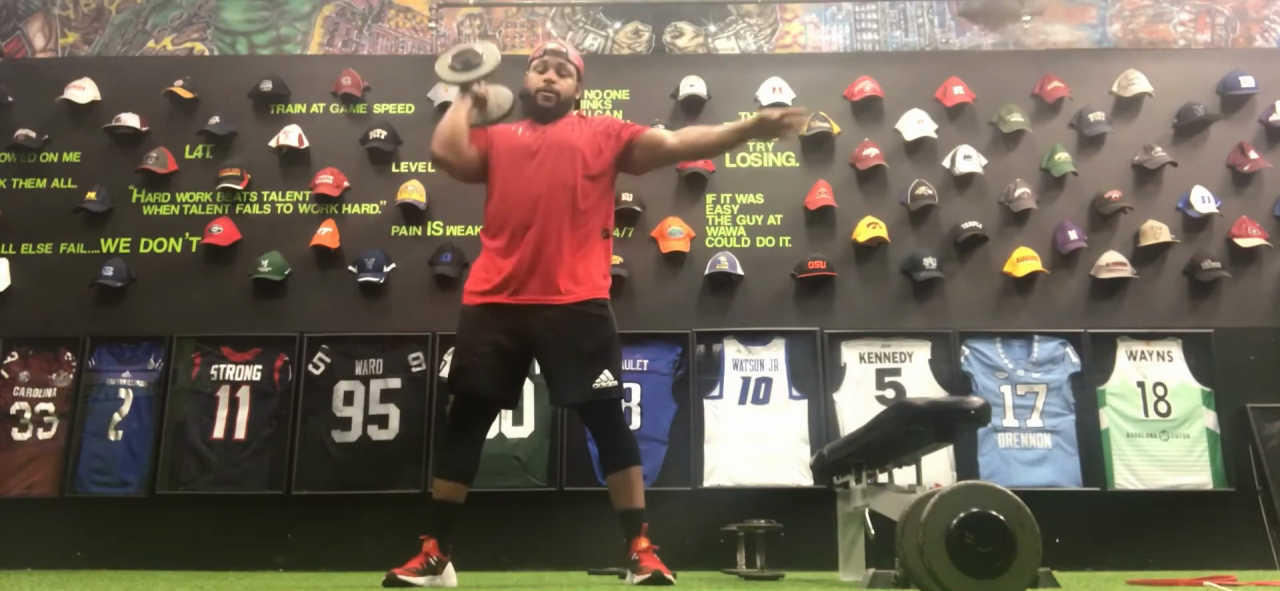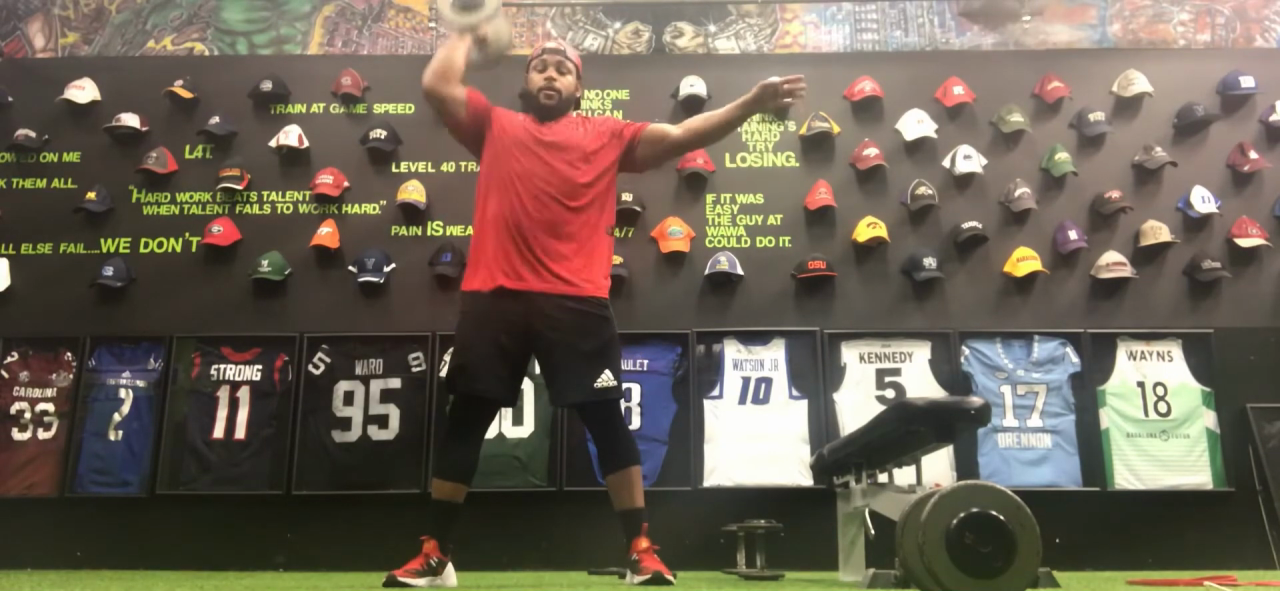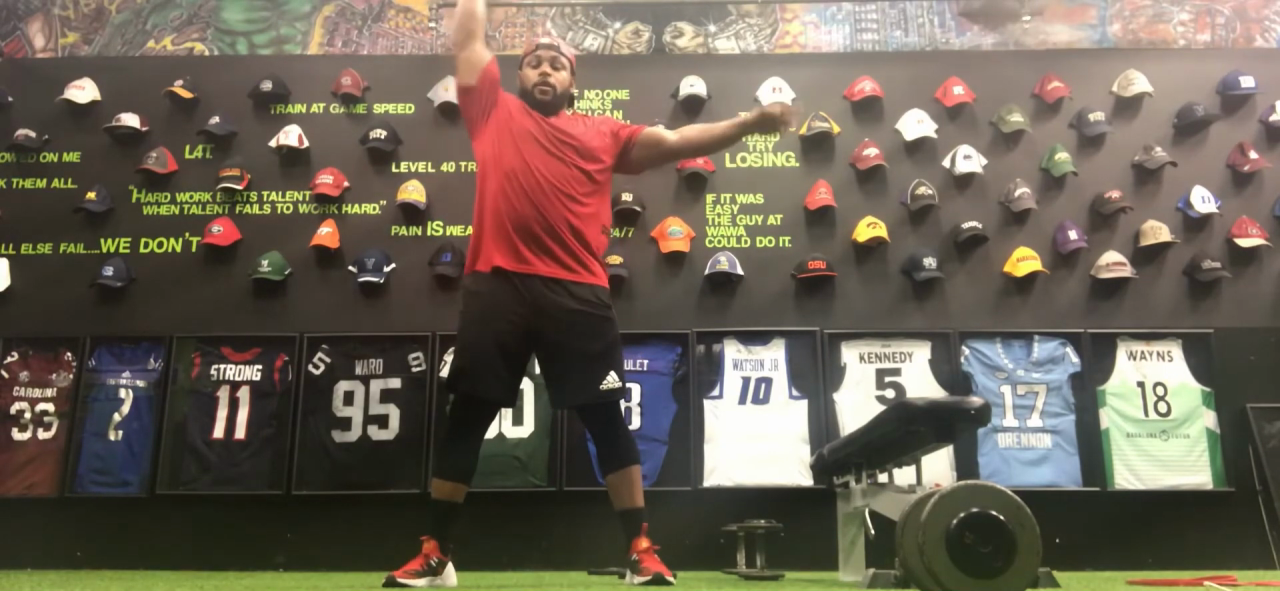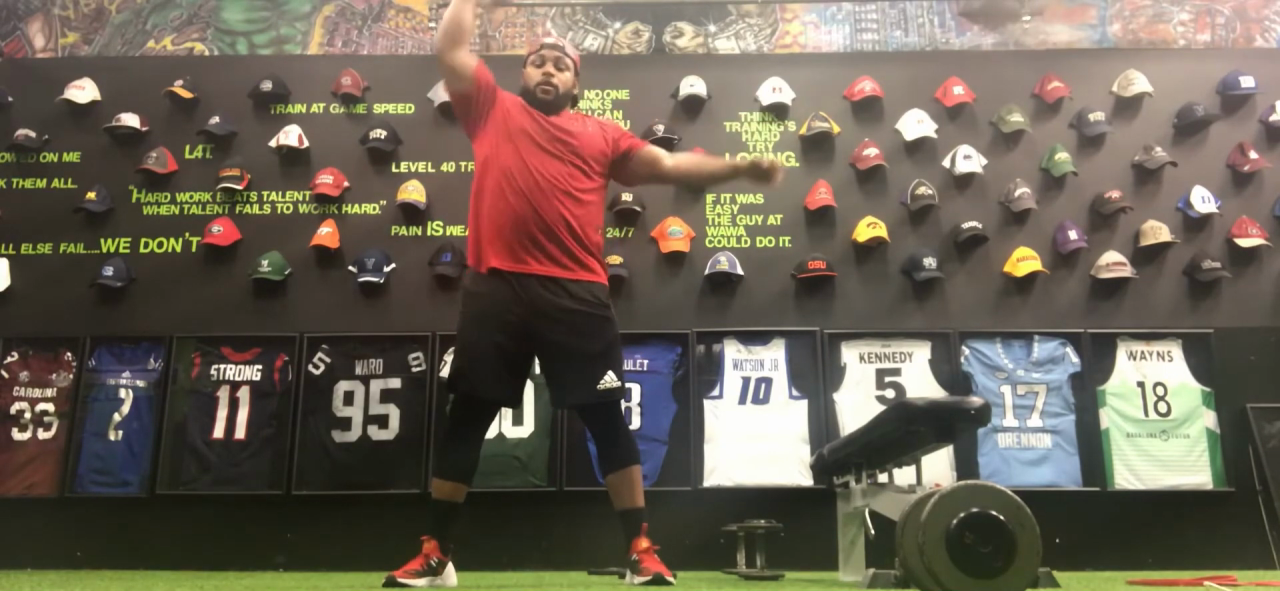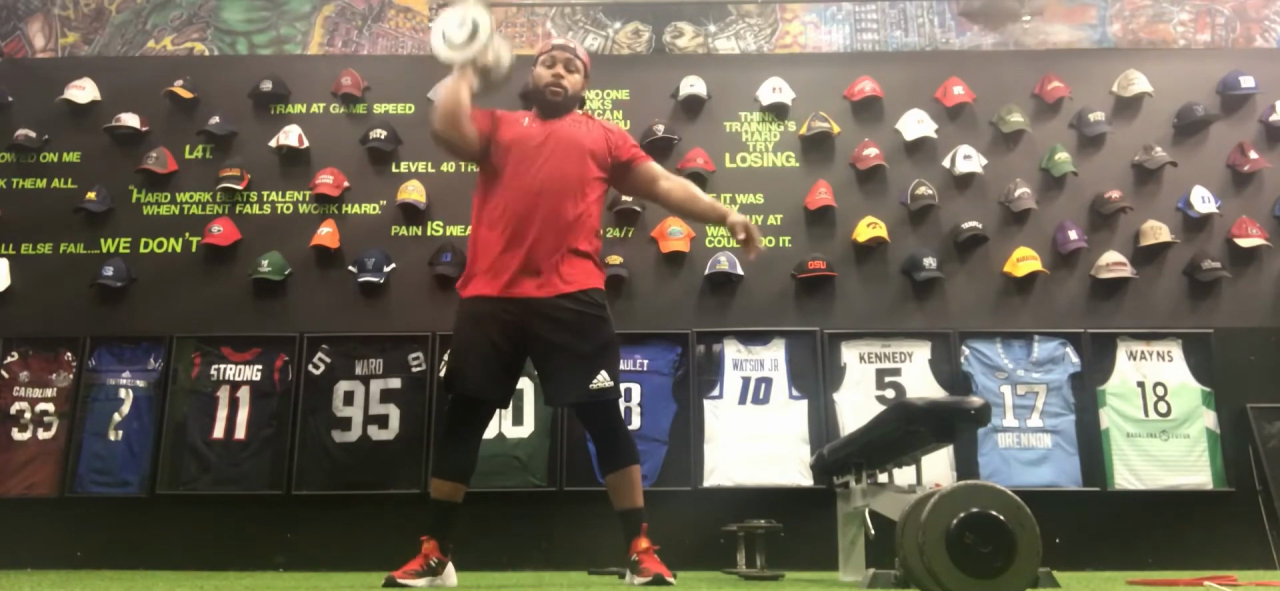
dt=0.2s
person 1, frame 1
left shoulder: (603, 135)
right shoulder: (496, 138)
left elbow: (673, 143)
right elbow: (444, 153)
left wrist: (750, 126)
right wrist: (468, 100)
left hip: (576, 303)
right hip: (493, 301)
left knee: (607, 420)
right knee: (465, 420)
person 1, frame 2
left shoulder: (607, 135)
right shoulder: (494, 126)
left elbow: (679, 133)
right elbow: (437, 84)
left wrist: (751, 101)
right wrist: (466, 36)
left hip: (575, 299)
right hip: (494, 294)
left knee: (607, 419)
right knee: (465, 418)
person 1, frame 3
left shoulder: (602, 132)
right shoulder: (494, 110)
left elbow: (673, 143)
left wrist: (749, 122)
left hip: (576, 292)
right hip: (497, 285)
left knee: (605, 418)
right knee: (467, 416)
person 1, frame 4
left shoulder: (600, 134)
right shoulder: (493, 108)
left elbow: (665, 163)
left wrist: (739, 167)
left hip: (576, 292)
right hip: (497, 285)
left knee: (606, 417)
right knee: (467, 416)
person 1, frame 5
left shoulder: (604, 135)
right shoulder: (498, 124)
left elbow: (662, 183)
right elbow: (445, 129)
left wrist: (724, 216)
right wrist: (465, 67)
left hip: (571, 297)
right hip: (489, 295)
left knee: (604, 418)
right knee: (463, 419)
